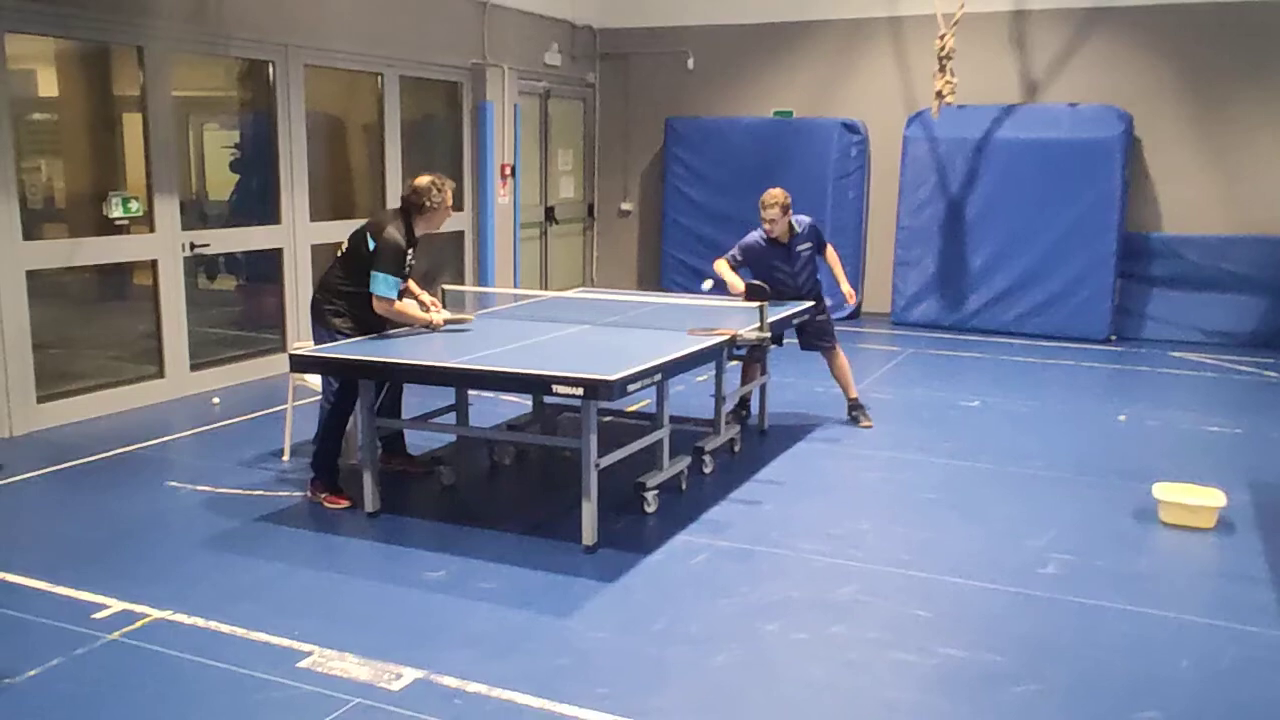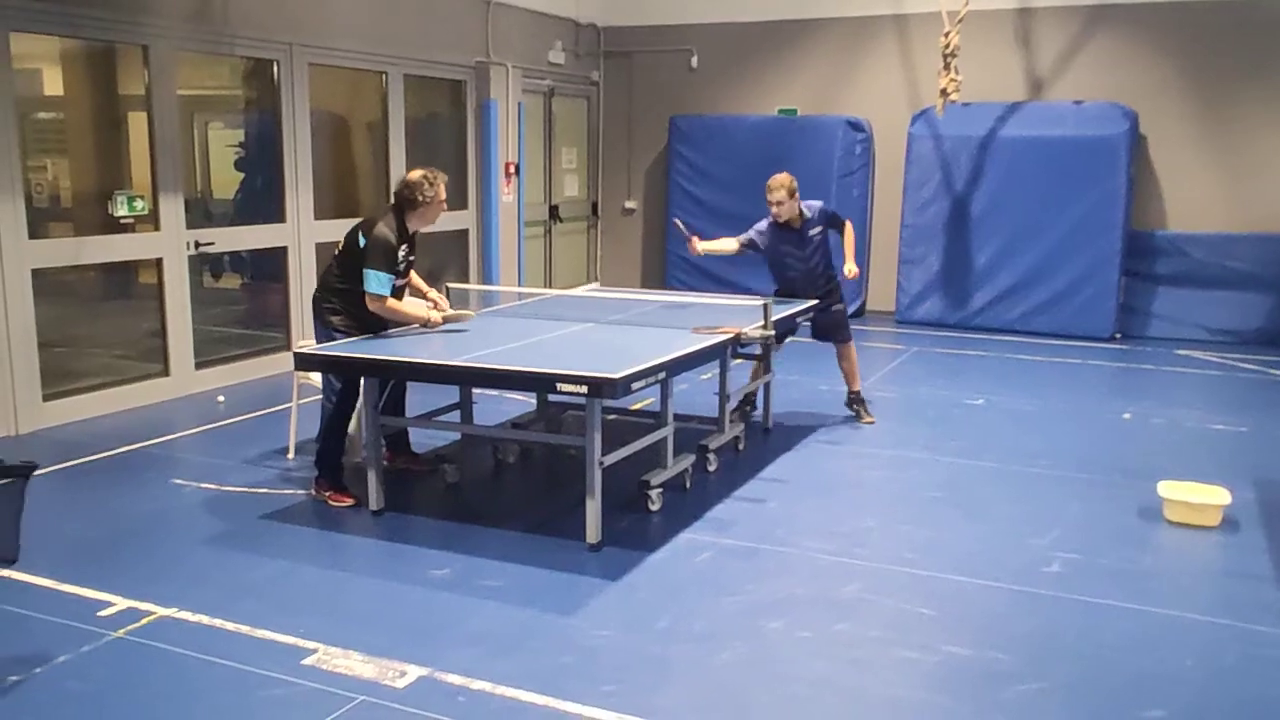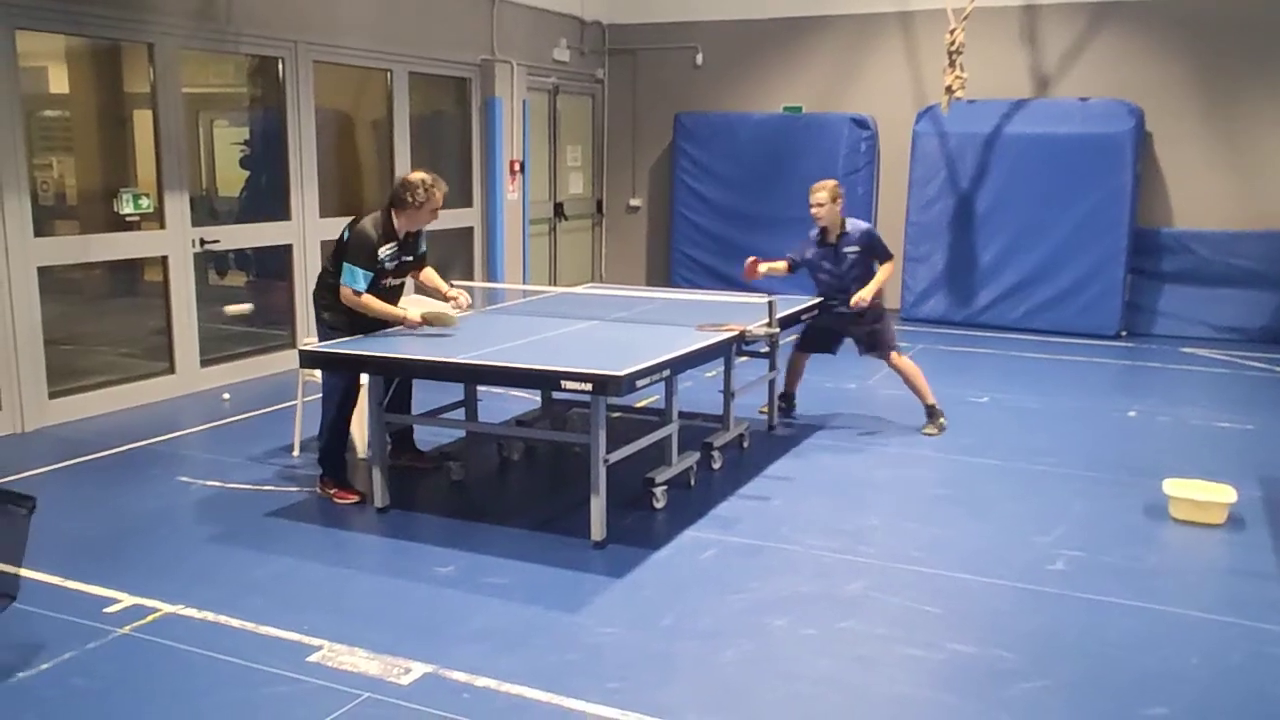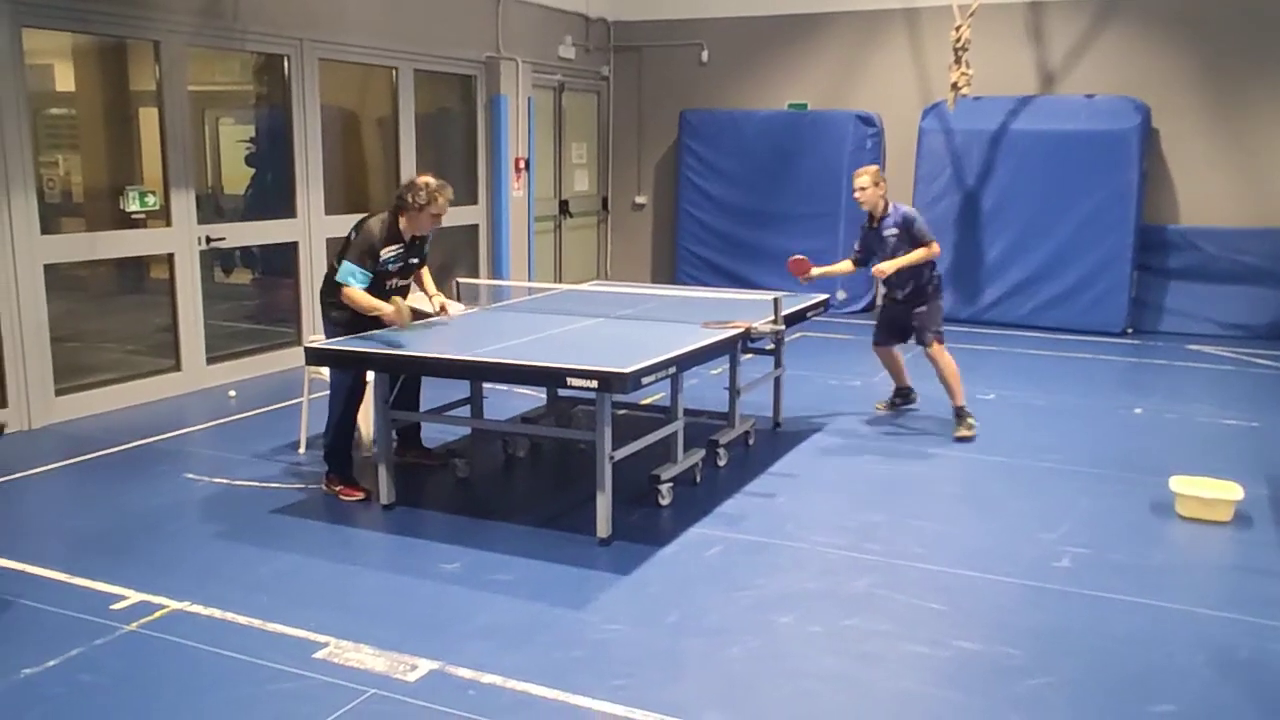
dt=0.3s
person 1, frame 1
left shoulder: (403, 226)
right shoulder: (392, 238)
right elbow: (384, 304)
left wrist: (418, 294)
right wrist: (427, 320)
left hip: (365, 317)
right hip: (338, 317)
left knee: (389, 379)
right knee: (342, 394)
left ankle: (393, 451)
right ankle: (323, 481)
person 1, frame 2
left shoulder: (407, 228)
right shoulder: (383, 236)
right elbow: (377, 302)
left wrist: (427, 292)
right wrist: (424, 317)
left hip: (370, 317)
right hip: (339, 316)
left knee: (393, 379)
right knee: (343, 393)
left ankle: (397, 450)
right ankle: (327, 479)
person 1, frame 3
left shoulder: (413, 231)
right shoulder: (367, 233)
left elbow: (419, 267)
right elbow: (349, 295)
left wrist: (447, 291)
right wrist: (401, 317)
left hip: (376, 314)
right hip: (340, 314)
left knee: (399, 375)
right knee: (342, 390)
left ankle: (402, 448)
right ankle: (331, 476)
person 1, frame 4
left shoulder: (419, 233)
right shoulder: (373, 233)
left elbow: (419, 266)
right elbow: (347, 291)
left wrist: (433, 294)
right wrist: (383, 310)
left hip: (384, 310)
right hip: (346, 312)
left knee: (407, 372)
right knee: (350, 387)
left ankle: (408, 444)
right ankle: (337, 473)
person 2, frame 1
left shoulder: (807, 226)
right shoulder: (754, 243)
left elbow: (826, 249)
right elbow: (721, 263)
left wrist: (843, 282)
right wrist: (730, 277)
left hip: (809, 300)
left knee: (832, 350)
right knee: (754, 351)
left ankle: (854, 405)
right ankle: (743, 405)
person 2, frame 2
left shoulder: (819, 212)
right shoulder: (765, 230)
left elbow: (846, 226)
right elbow: (736, 244)
left wrist: (849, 261)
right wrist: (702, 246)
left hip: (825, 291)
right hip: (790, 295)
left knee: (844, 342)
left ankle: (854, 398)
right ankle: (749, 400)
person 2, frame 3
left shoulder: (862, 232)
right shoulder: (812, 242)
left elbow: (888, 262)
right elbow: (788, 265)
left wrist: (870, 290)
right wrist: (764, 267)
left hip: (866, 309)
right hip: (831, 309)
left knee: (894, 358)
right knee: (800, 350)
left ankle: (933, 411)
right ankle: (787, 400)
person 2, frame 4
left shoulder: (904, 215)
right shoulder: (868, 228)
left elbow: (933, 249)
right elbow: (855, 263)
left wrist: (895, 264)
right wrist: (821, 271)
left hip: (924, 291)
right hip: (896, 295)
left knee: (934, 347)
right knee: (882, 345)
left ankle: (962, 413)
right ankle: (904, 393)
